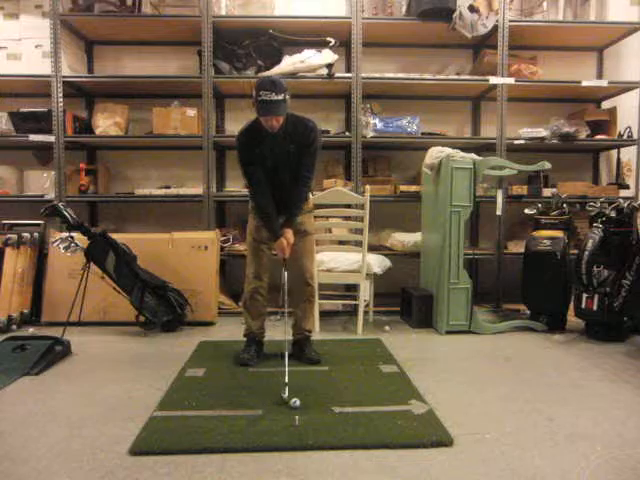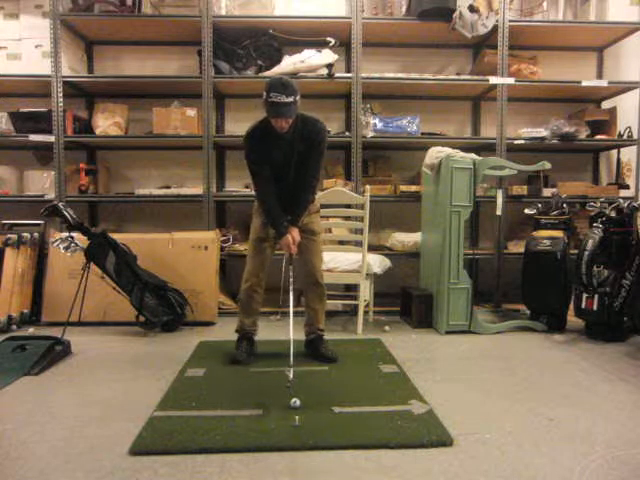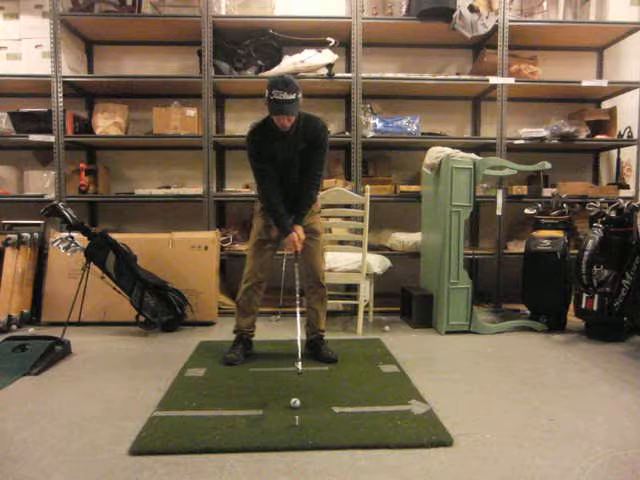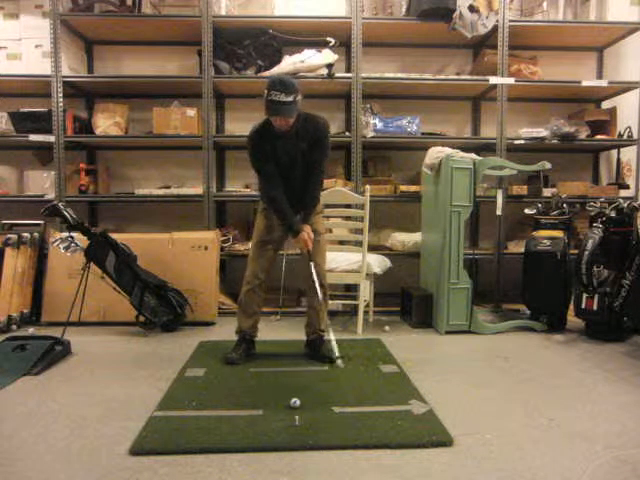
dt=0.7s
person 1, frame 1
left shoulder: (306, 130)
right shoulder: (246, 138)
left elbow: (304, 180)
right elbow: (257, 188)
left wrist: (289, 225)
right wrist: (275, 232)
left hip: (298, 209)
right hip: (262, 211)
left knee: (304, 276)
right knee: (256, 276)
left ankle: (302, 339)
right ankle: (254, 339)
person 1, frame 2
left shoulder: (315, 130)
right shoulder: (255, 136)
left elbow: (309, 180)
right elbow: (263, 187)
left wrist: (295, 224)
right wrist: (281, 229)
left hip: (305, 209)
right hip: (268, 209)
left knee: (314, 274)
right knee: (254, 272)
left ankle: (315, 338)
right ankle: (246, 336)
person 1, frame 3
left shoulder: (316, 128)
right shoulder: (257, 135)
left elbow: (313, 179)
right elbow: (267, 185)
left wrist: (299, 222)
right wrist: (285, 228)
left hip: (307, 208)
right hip: (269, 208)
left knee: (315, 275)
right knee: (254, 273)
left ankle: (315, 338)
right ankle: (243, 337)
person 1, frame 4
left shoulder: (317, 127)
right shoulder: (258, 137)
left elbow: (315, 177)
right elbow: (272, 187)
left wrist: (306, 221)
right wrist: (294, 229)
left hip: (309, 209)
right hip: (273, 210)
left knee: (317, 275)
right knee: (255, 274)
left ankle: (316, 339)
right ankle: (245, 338)
